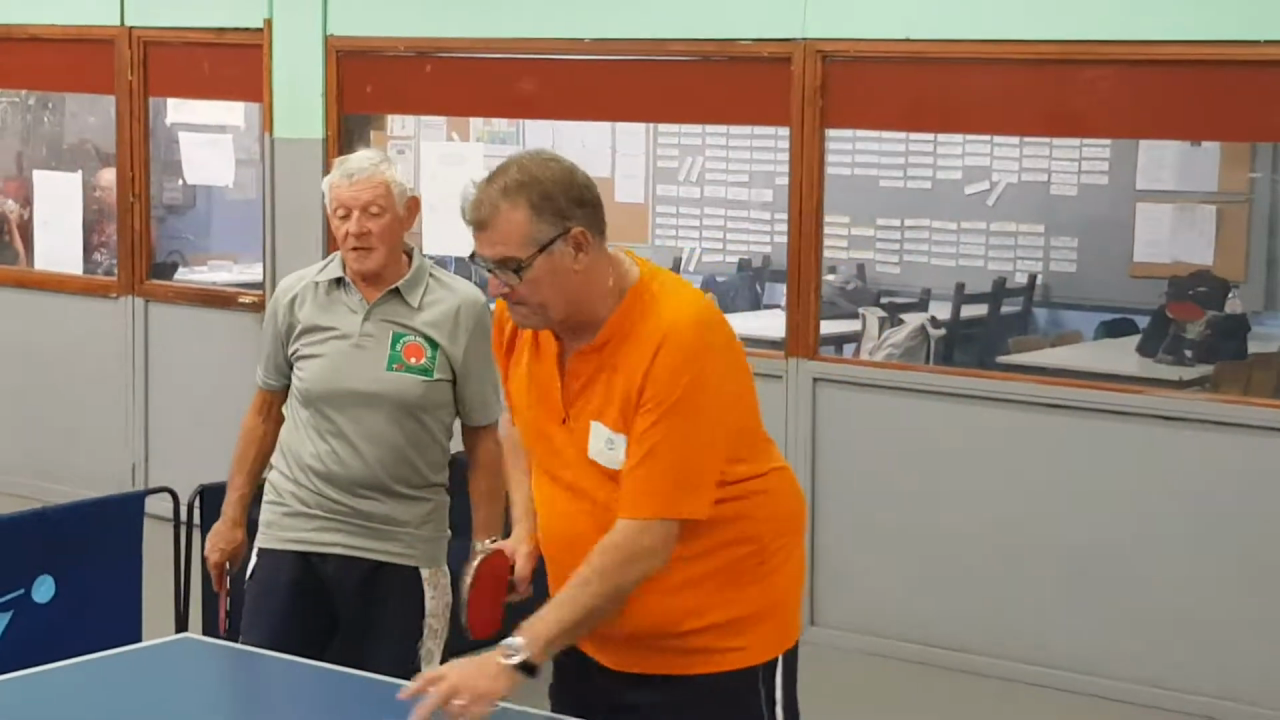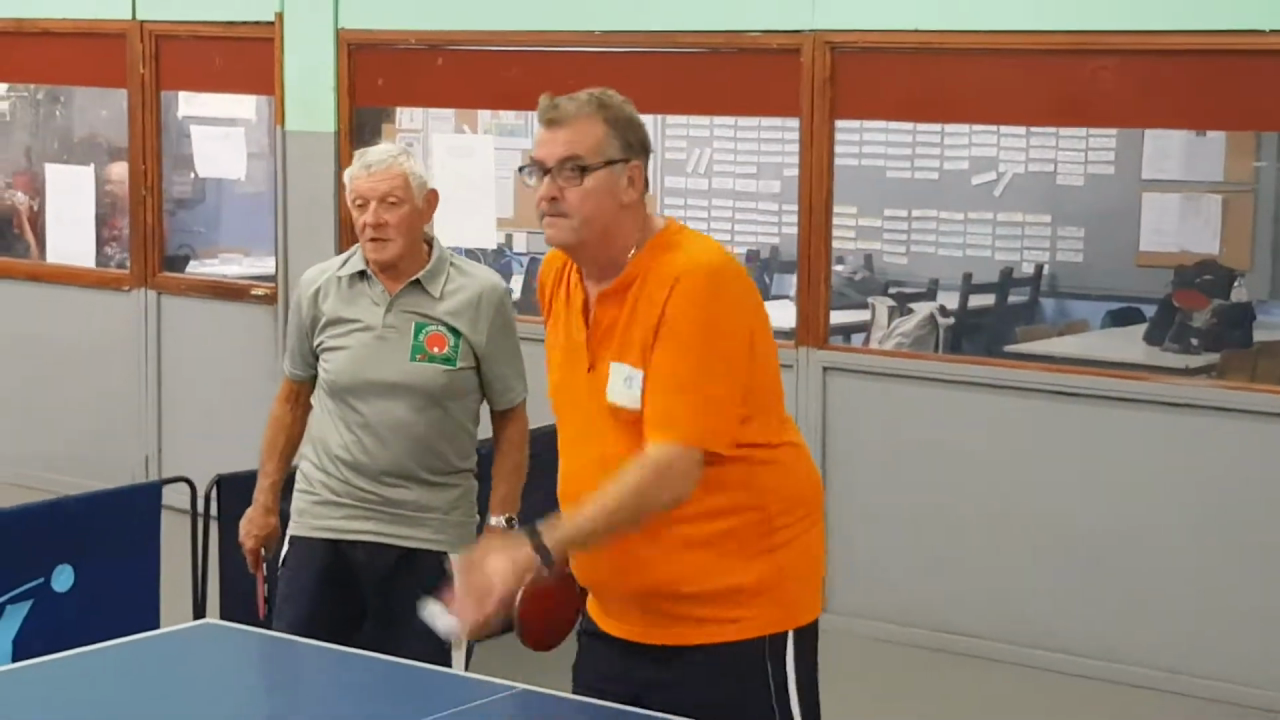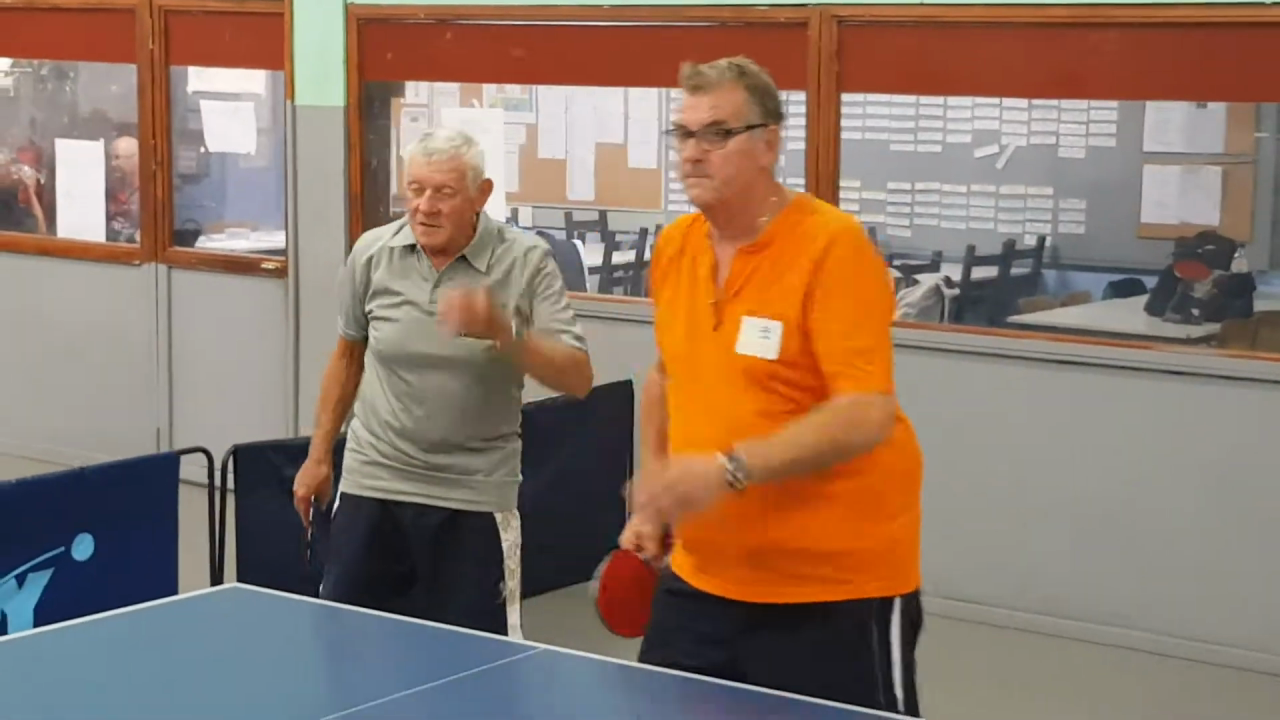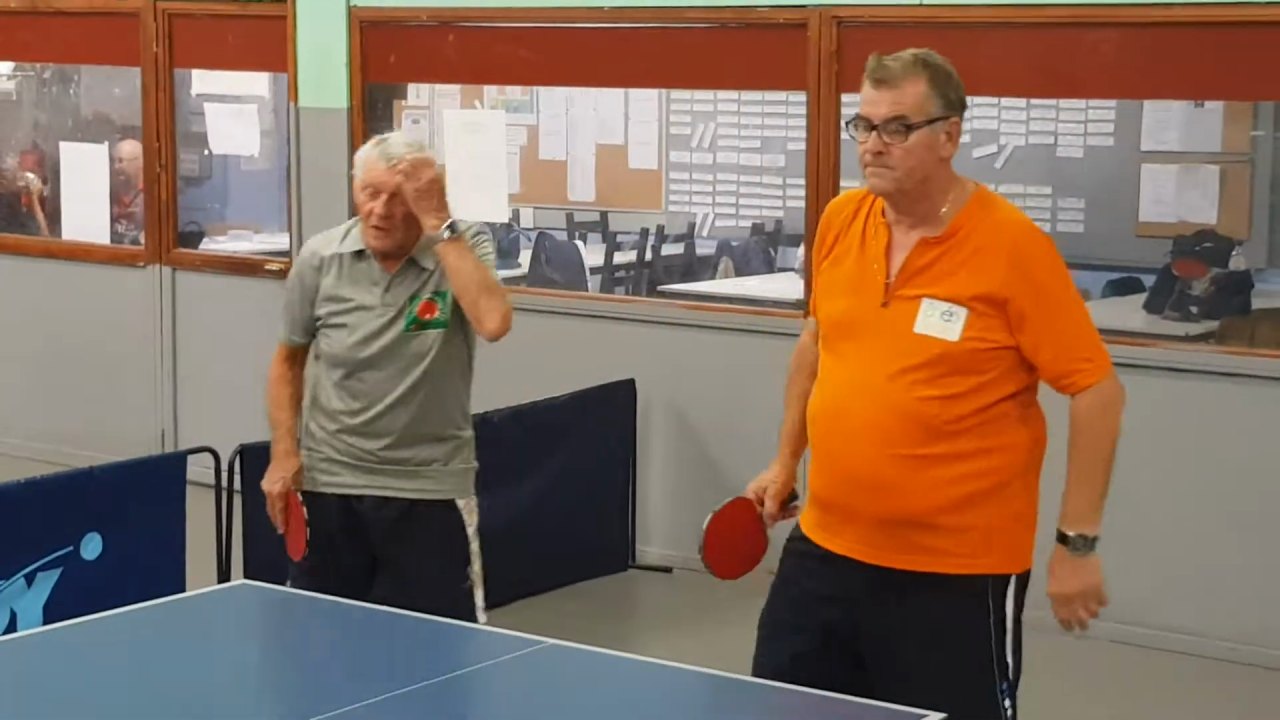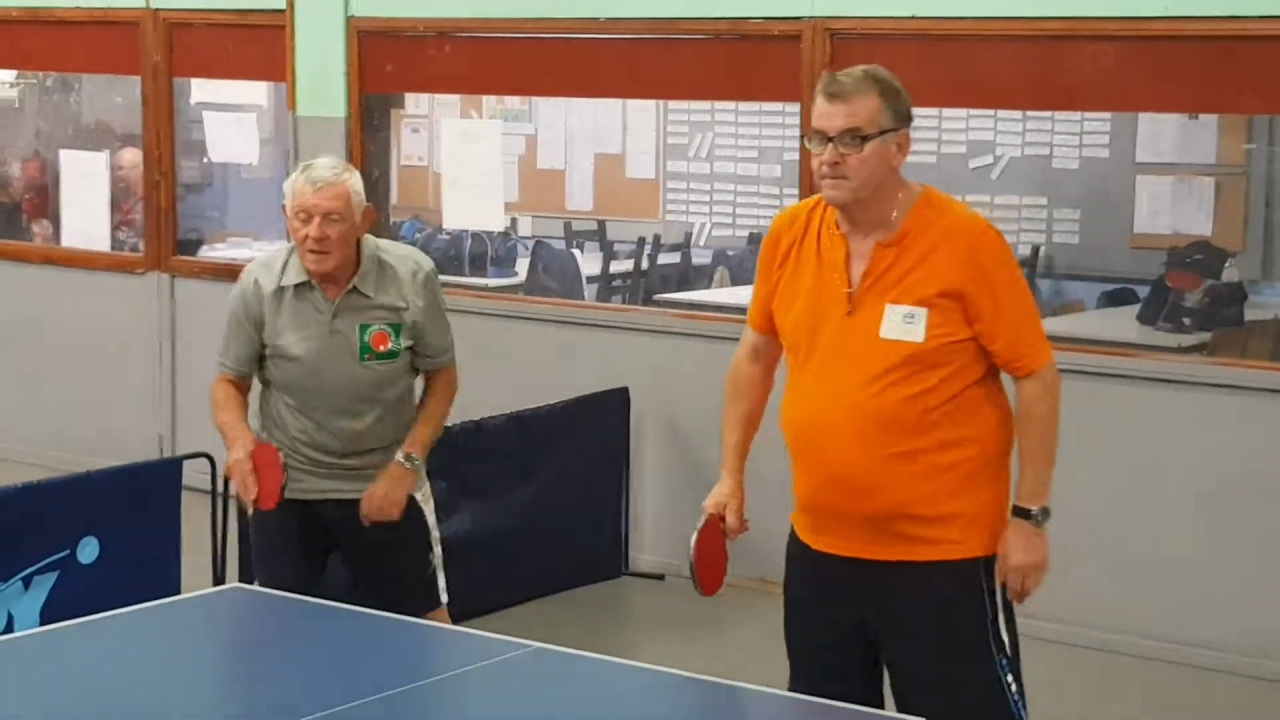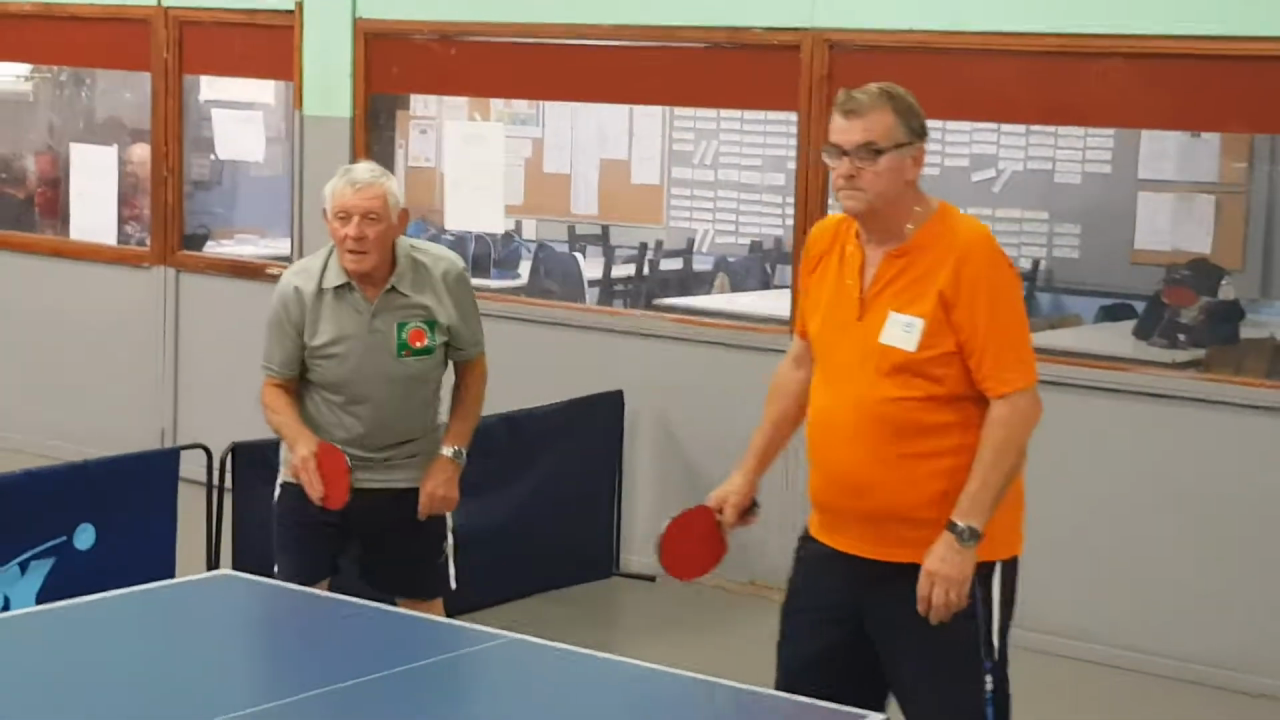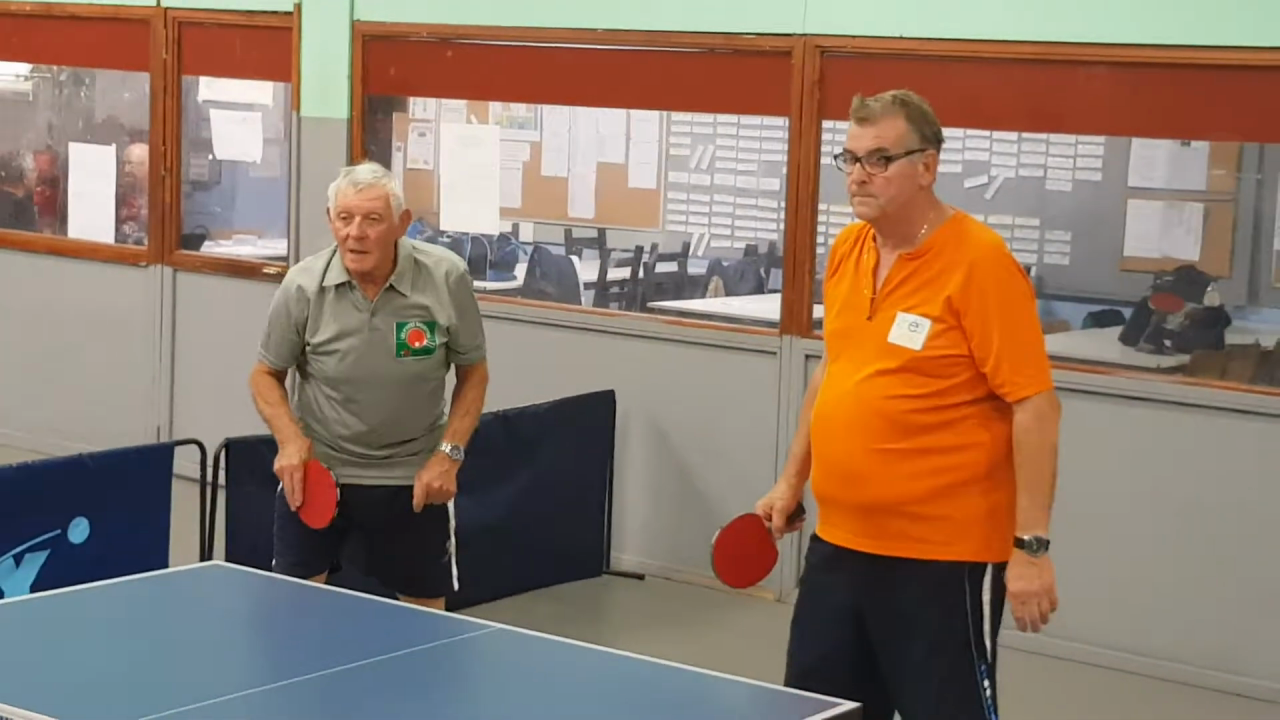
dt=0.5s
person 1, frame 1
left shoulder: (678, 337)
right shoulder: (517, 316)
left elbow: (646, 538)
left wrist: (513, 658)
right wrist: (526, 530)
left hip: (718, 647)
right hip: (590, 641)
person 1, frame 2
left shoulder: (698, 280)
right shoulder: (557, 275)
left elbow: (673, 465)
left wrist: (534, 549)
right wrist: (571, 520)
left hip: (736, 617)
right hip: (616, 616)
person 1, frame 3
left shoulder: (832, 247)
right shoulder: (674, 247)
left elbow: (867, 416)
left wrist: (728, 471)
right wrist: (652, 501)
left hip: (838, 590)
right hip: (703, 581)
person 1, frame 4
left shoulder: (1011, 244)
right shoulder: (840, 220)
left elbow: (1096, 392)
left wrist: (1078, 542)
right wrist: (785, 460)
left hip: (954, 567)
right hip: (824, 544)
person 1, frame 5
left shoulder: (965, 240)
right shoulder: (789, 234)
left elbow: (1036, 376)
right elbow: (756, 355)
left wrist: (1028, 515)
right wrist: (731, 473)
left hip: (941, 551)
right hip: (819, 544)
person 1, frame 6
left shoulder: (969, 254)
right shoulder: (823, 244)
left elbow: (1017, 404)
left wrist: (963, 535)
right wrist: (750, 471)
left hip: (940, 556)
right hip: (832, 545)
person 1, frame 7
left shoulder: (980, 261)
right shoulder: (846, 248)
left elbow: (1035, 407)
left wrist: (1031, 545)
right wrist: (792, 479)
left hip: (942, 555)
right hip: (838, 543)
person 2, frame 1
left shoulder: (460, 308)
right shoulder: (294, 297)
left elbow: (484, 439)
right elbow: (266, 410)
right wrist: (233, 516)
left hip: (400, 555)
right hip: (290, 541)
person 2, frame 2
left shoulder: (480, 295)
right shoulder: (318, 289)
left elbow: (511, 419)
right elbow: (294, 398)
left wrist: (500, 526)
right wrist: (265, 500)
left hip: (429, 539)
right hip: (322, 530)
person 2, frame 3
left shoulder: (526, 261)
right shoulder: (372, 254)
left elbow: (577, 378)
left wrist: (501, 331)
right wrist: (319, 453)
left hip: (474, 500)
right hip: (372, 487)
person 2, frame 4
left shoulder: (462, 246)
right shoulder: (319, 258)
left elbow: (493, 323)
right elbow: (289, 358)
left wrist: (439, 223)
right wrist: (284, 452)
left hip: (430, 488)
right hip: (329, 483)
person 2, frame 5
left shoulder: (413, 277)
right shoulder: (259, 284)
left elbow: (442, 378)
right elbow: (229, 383)
left wrist: (403, 464)
right wrist: (239, 438)
left hip: (384, 485)
right hip: (286, 485)
left knee: (425, 625)
person 2, frame 6
left shoulder: (445, 276)
right shoulder: (298, 287)
left elbow: (471, 370)
right elbow: (277, 387)
left wrist: (451, 457)
right wrist: (300, 442)
left hip: (411, 478)
right hip: (316, 474)
left knee: (424, 614)
person 2, frame 7
left shoulder: (447, 278)
right shoulder: (303, 285)
left elbow: (473, 373)
right elbow: (266, 374)
left wrist: (449, 453)
right wrist: (289, 439)
left hip: (412, 475)
right hip: (318, 469)
left knee: (426, 611)
